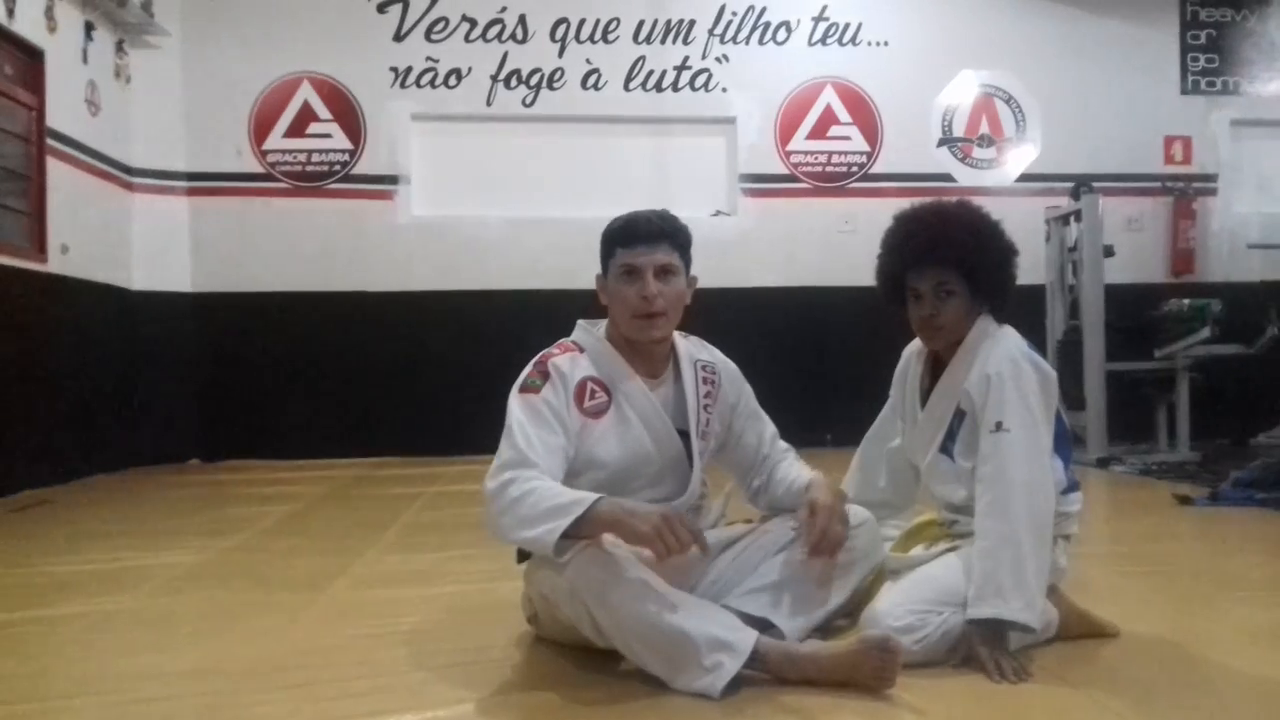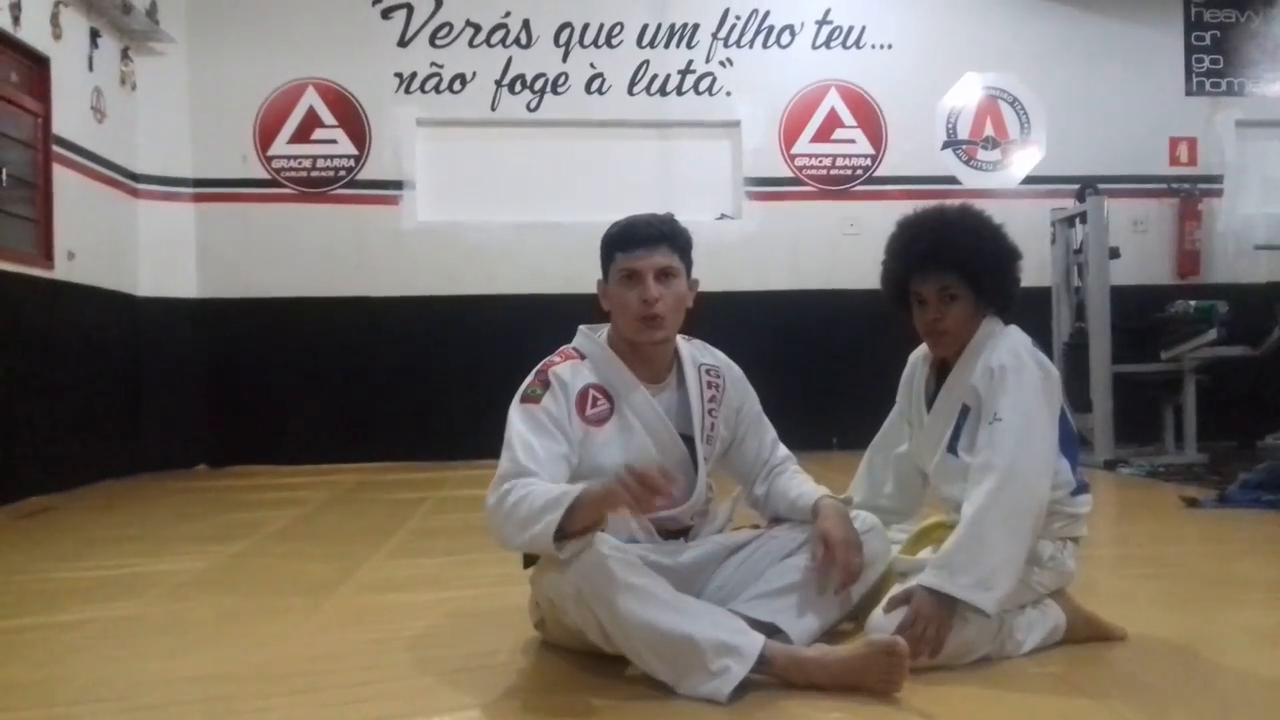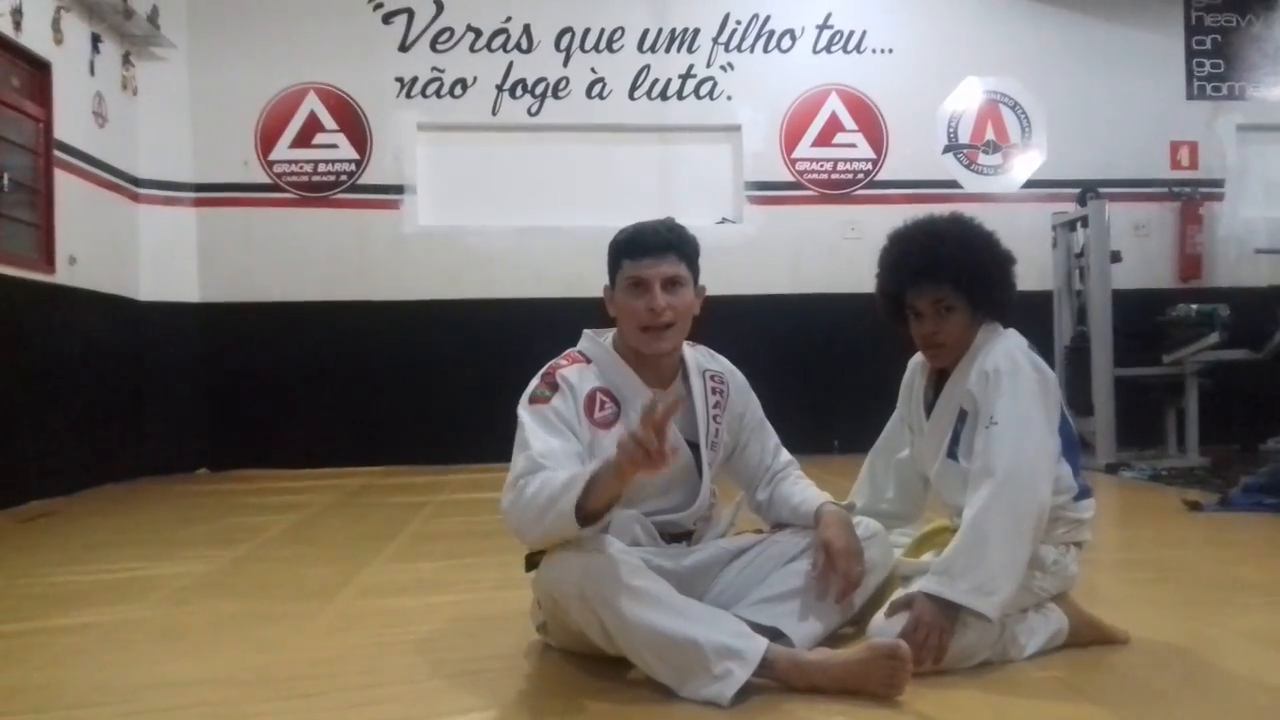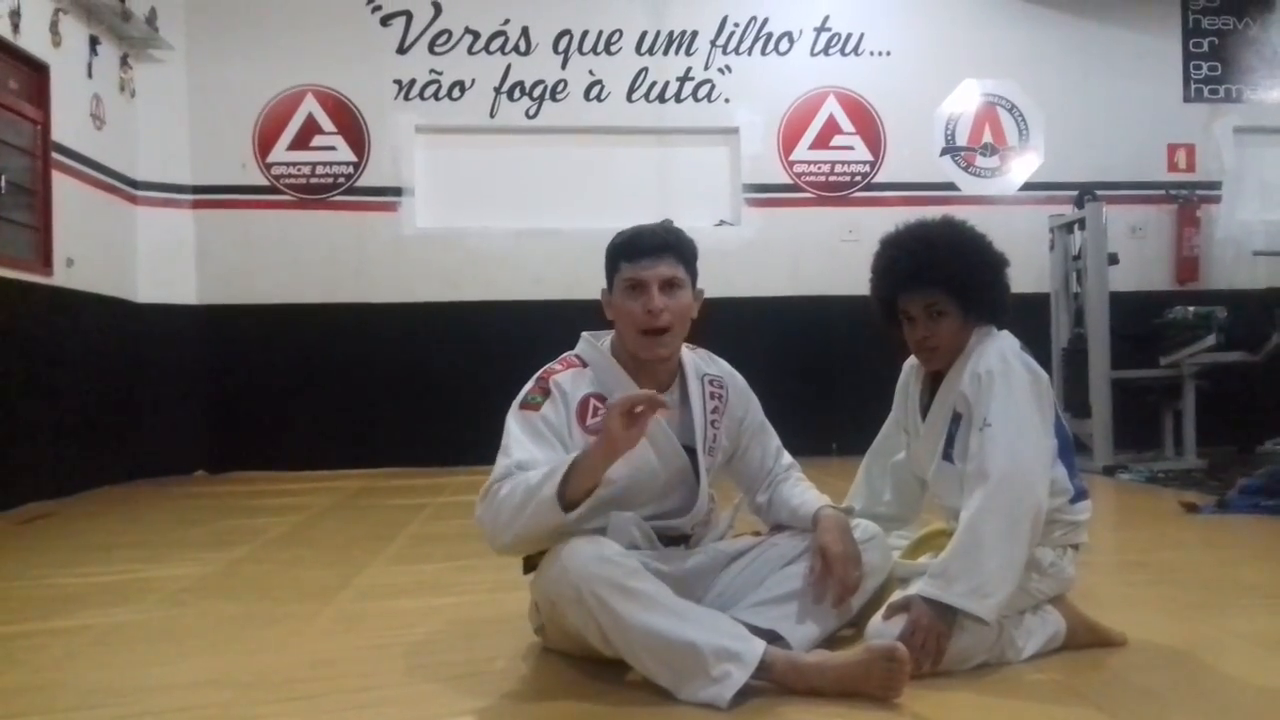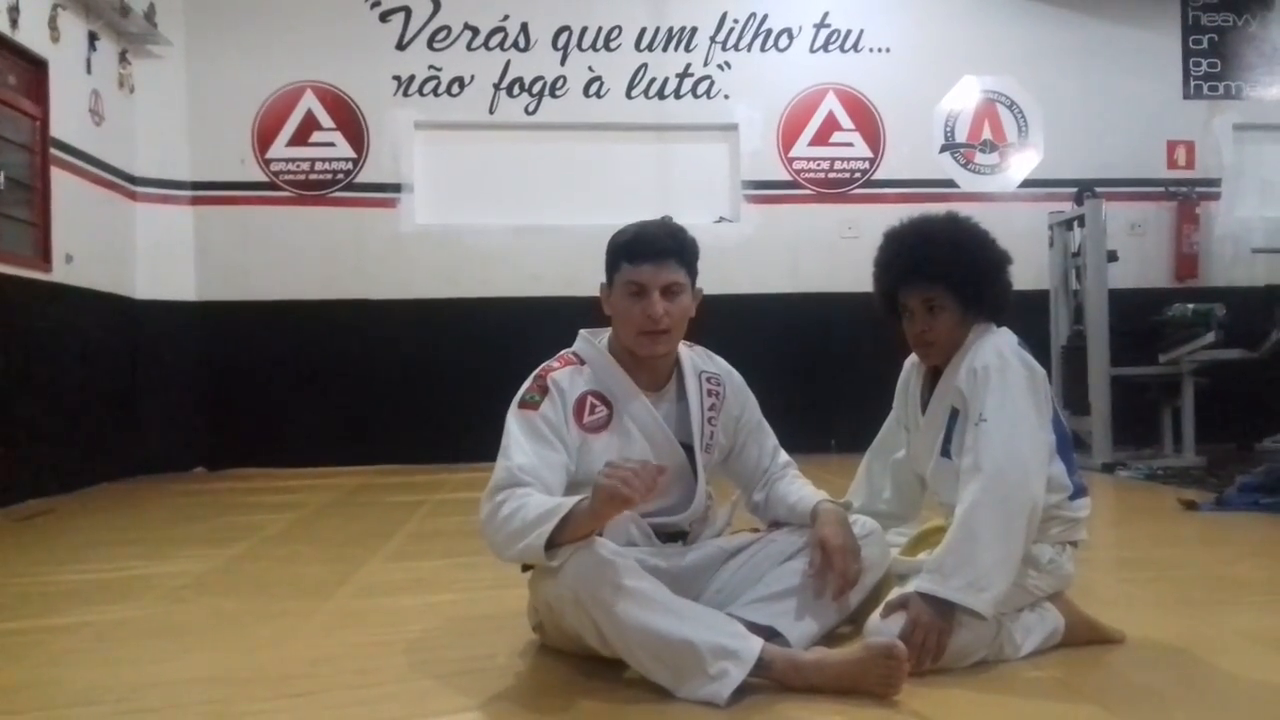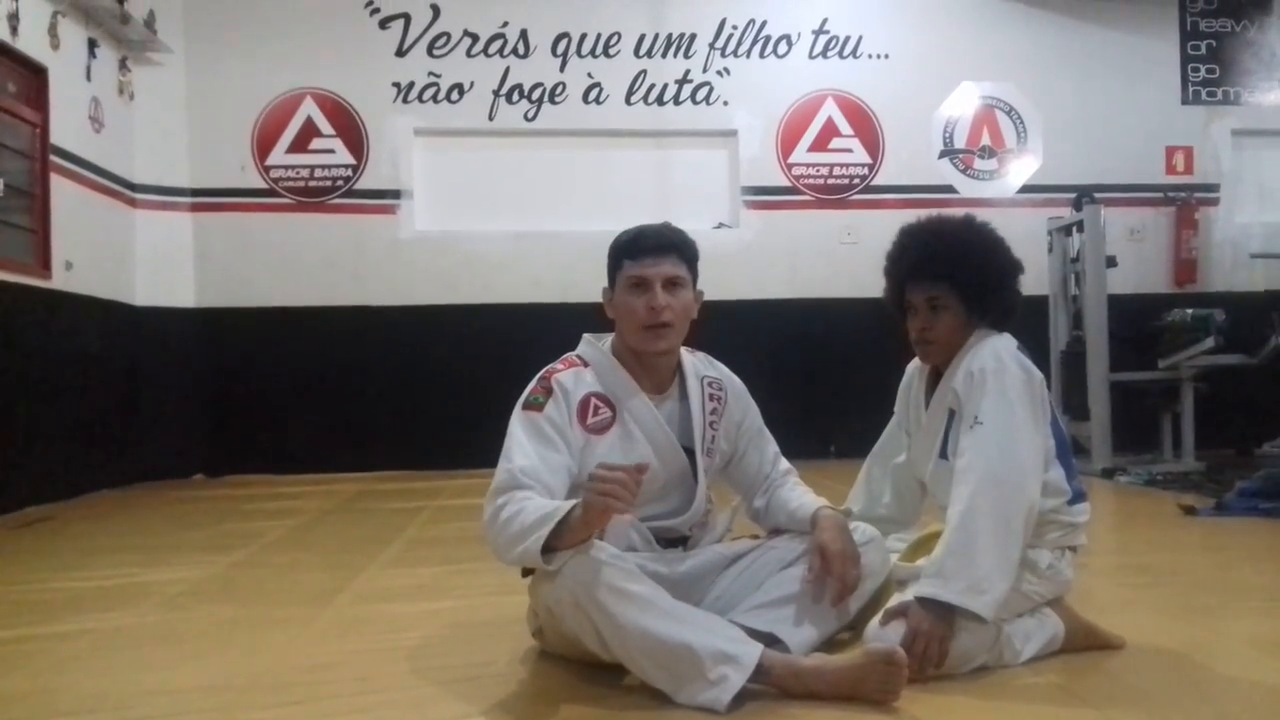
dt=0.5s
person 1, frame 1
left shoulder: (711, 371)
right shoulder: (557, 374)
left elbow: (766, 460)
right elbow: (511, 496)
left wrist: (816, 489)
right wrist: (614, 515)
left hip: (689, 561)
right hip: (602, 567)
left knee: (858, 532)
right knee: (575, 566)
left ankle: (706, 638)
right ankle: (786, 656)
person 1, frame 2
left shoulder: (716, 373)
right shoulder: (558, 382)
left elbow: (771, 469)
right elbow: (513, 508)
left wrist: (827, 507)
right wrist: (603, 496)
left hip: (696, 564)
right hip: (603, 577)
left knee: (864, 536)
right knee: (580, 564)
left ankle: (716, 638)
right ankle: (792, 660)
person 1, frame 3
left shoulder: (718, 379)
right shoulder: (563, 385)
left elbow: (773, 475)
right elbow: (528, 509)
left wrist: (828, 514)
right wrist: (620, 470)
left hip: (700, 570)
right hip: (604, 576)
left knee: (867, 541)
right knee: (578, 567)
left ankle: (713, 645)
right ankle: (792, 663)
person 1, frame 4
left shoulder: (719, 383)
right shoulder: (559, 389)
left elbow: (774, 477)
right elbow: (501, 520)
left wrist: (827, 516)
right wrist: (600, 454)
left hip: (698, 572)
right hip: (599, 589)
left knee: (865, 543)
right knee: (576, 566)
left ankle: (722, 643)
right ankle: (793, 665)
person 1, frame 5
left shoulder: (715, 380)
right shoulder: (557, 387)
left elbow: (771, 475)
right elbow: (506, 517)
left wrist: (825, 510)
right wrist: (590, 511)
left hip: (696, 569)
right hip: (602, 583)
left knee: (863, 540)
right knee: (575, 570)
left ankle: (726, 640)
right ankle: (789, 663)
person 1, frame 6
left shoulder: (717, 386)
right shoulder: (562, 389)
left elbow: (770, 482)
right elbow: (508, 521)
left wrist: (825, 517)
right wrist: (582, 516)
left hip: (696, 574)
right hip: (600, 587)
left knee: (863, 547)
right knee: (575, 573)
left ankle: (717, 649)
right ankle: (786, 669)
person 2, frame 1
left shoulder: (1005, 366)
right shoulder: (916, 360)
left elbow: (1016, 501)
right elbow: (886, 461)
left wrist: (992, 612)
left hip: (1018, 543)
right hip: (958, 529)
left knee: (888, 628)
left ankle: (1044, 614)
right ankle: (1022, 607)
person 2, frame 2
left shoulder: (1012, 365)
right shoulder: (922, 365)
left elbow: (1007, 493)
right elbow: (893, 466)
left wrist: (946, 585)
left hip: (1031, 540)
right hip: (970, 530)
left knee: (892, 633)
left ankle: (1054, 618)
right ankle: (1029, 609)
person 2, frame 3
left shoulder: (1008, 369)
right shoulder: (922, 371)
left elbow: (1008, 496)
right elbow: (894, 470)
left wrist: (948, 593)
left hip: (1034, 544)
right hip: (977, 536)
left knee: (896, 637)
left ankle: (1056, 621)
right ankle: (1032, 611)
person 2, frame 4
left shoulder: (1001, 371)
right shoulder: (917, 373)
left elbow: (1006, 497)
right elbow: (892, 472)
left wrist: (945, 596)
left hip: (1031, 546)
right hip: (975, 538)
left knee: (895, 640)
left ankle: (1054, 623)
right ankle: (1031, 612)
person 2, frame 5
left shoulder: (998, 366)
right shoulder: (918, 370)
left elbow: (1001, 491)
right elbow: (892, 468)
left wrist: (944, 593)
left hip: (1030, 543)
right hip: (975, 536)
left knee: (894, 636)
left ankle: (1054, 620)
right ankle: (1029, 608)
person 2, frame 6
left shoulder: (996, 370)
right shoulder: (921, 374)
left elbow: (993, 495)
right elbow: (892, 474)
left wrist: (944, 598)
left hip: (1029, 549)
right hip: (979, 542)
left knee: (893, 643)
left ankle: (1053, 626)
right ankle: (1030, 617)
